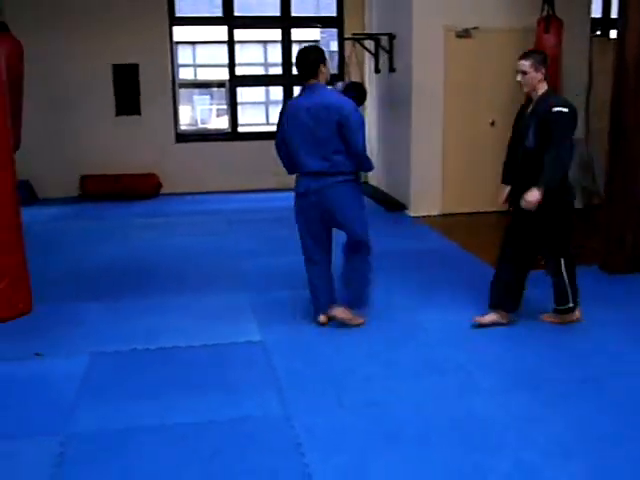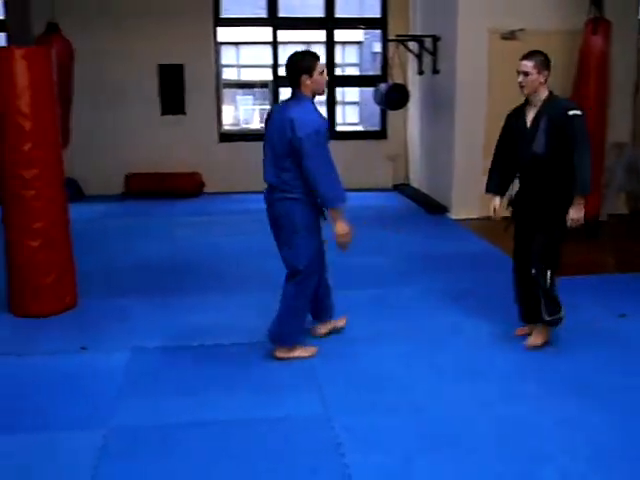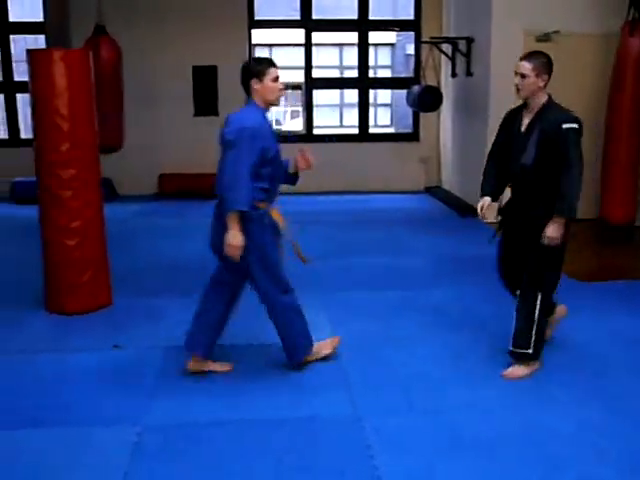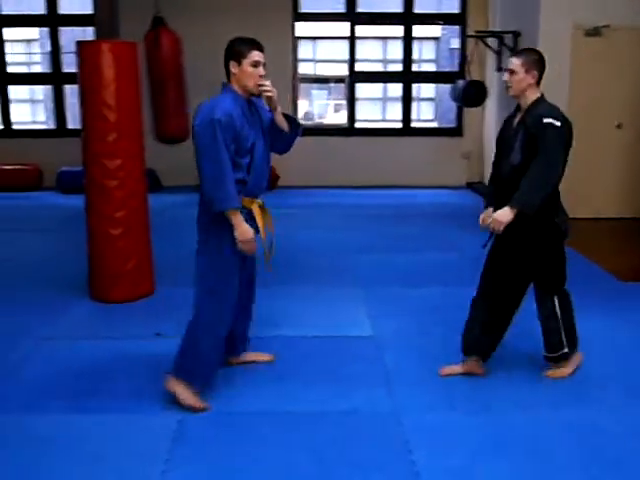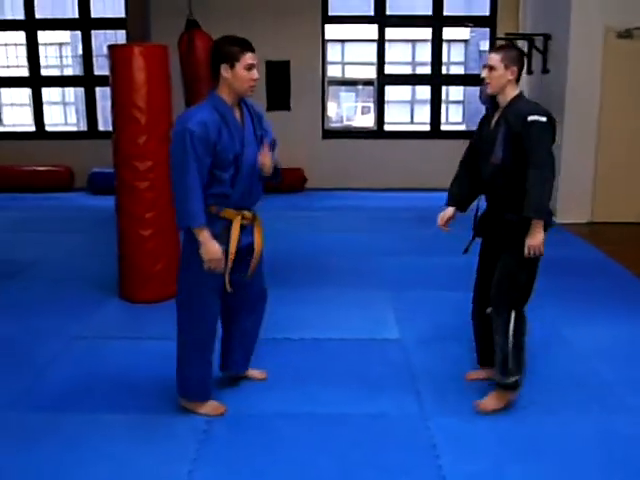
dt=0.4s
person 1, frame 1
left shoulder: (289, 109)
right shoulder: (342, 104)
left elbow: (283, 150)
right elbow: (358, 148)
right wrist: (363, 167)
left hip: (307, 187)
right hip: (342, 186)
left knee: (315, 252)
right knee: (358, 244)
left ankle: (323, 309)
right ankle: (350, 306)
person 1, frame 2
left shoulder: (278, 113)
right shoulder: (310, 120)
right elbow: (320, 171)
right wrist: (338, 217)
left hip: (277, 198)
right hip: (297, 204)
left knee: (311, 261)
right knee: (303, 271)
left ankle: (323, 319)
right ankle: (286, 342)
person 1, frame 3
left shoulder: (251, 121)
right shoulder: (247, 124)
right elbow: (235, 178)
left wrist: (293, 167)
right wrist: (233, 228)
left hip: (245, 218)
right hip: (248, 220)
left knee: (225, 285)
right knee: (275, 288)
left ankle: (198, 355)
right ankle: (302, 349)
person 1, frame 4
left shoulder: (254, 106)
right shoulder: (217, 112)
left elbow: (282, 142)
right elbow: (217, 175)
left wrist: (275, 109)
right wrist: (238, 222)
left hip: (245, 211)
right hip: (226, 217)
left knee: (243, 286)
right knee: (218, 293)
left ankle: (235, 349)
right ankle: (184, 377)
person 1, frame 5
left shoulder: (252, 114)
right shoulder: (196, 124)
left elbow: (262, 160)
right elbow: (187, 188)
left wrist: (267, 164)
right wrist: (205, 239)
left hip: (244, 225)
right hip: (211, 228)
left knee: (250, 297)
right knee: (200, 311)
left ankle: (235, 365)
right ankle: (193, 393)
person 2, frame 1
left shoulder: (558, 109)
right shoulder: (526, 109)
left elbow: (560, 155)
left wrist: (540, 189)
right wrist: (508, 183)
left hip: (551, 197)
right hip: (525, 193)
left knee: (555, 253)
right knee: (512, 251)
left ankle: (568, 309)
right ankle: (502, 310)
person 2, frame 2
left shoulder: (565, 112)
right shoulder: (516, 116)
left elbow: (580, 158)
right elbow: (503, 156)
left wrist: (578, 201)
right wrist: (497, 192)
left hip: (555, 201)
right hip: (527, 199)
left knee: (540, 264)
right knee: (523, 262)
left ankle: (548, 322)
right ankle: (533, 318)
person 2, frame 3
left shoulder: (562, 122)
right shoulder: (513, 118)
left elbow: (571, 174)
right elbow: (498, 159)
left wrist: (559, 219)
right wrist: (489, 193)
left hip: (545, 216)
right hip: (518, 211)
left knee: (534, 284)
right knee: (510, 272)
left ankle: (527, 356)
right ankle: (551, 311)
person 2, frame 4
left shoulder: (549, 120)
right shoulder: (513, 119)
left elbow: (545, 172)
left wrist: (512, 210)
right wrist: (492, 203)
left hip: (541, 222)
right hip: (512, 219)
left knee: (549, 290)
right knee: (492, 287)
left ankle: (566, 354)
right ankle: (475, 358)
person 2, frame 5
left shoulder: (532, 117)
right shoulder: (490, 118)
left elbow: (541, 173)
right elbow: (472, 166)
left wrist: (536, 224)
right wrist: (454, 204)
left hip: (521, 226)
right hip: (495, 220)
left knee: (504, 301)
right knee: (484, 298)
left ankle: (507, 384)
right ankle: (494, 362)
